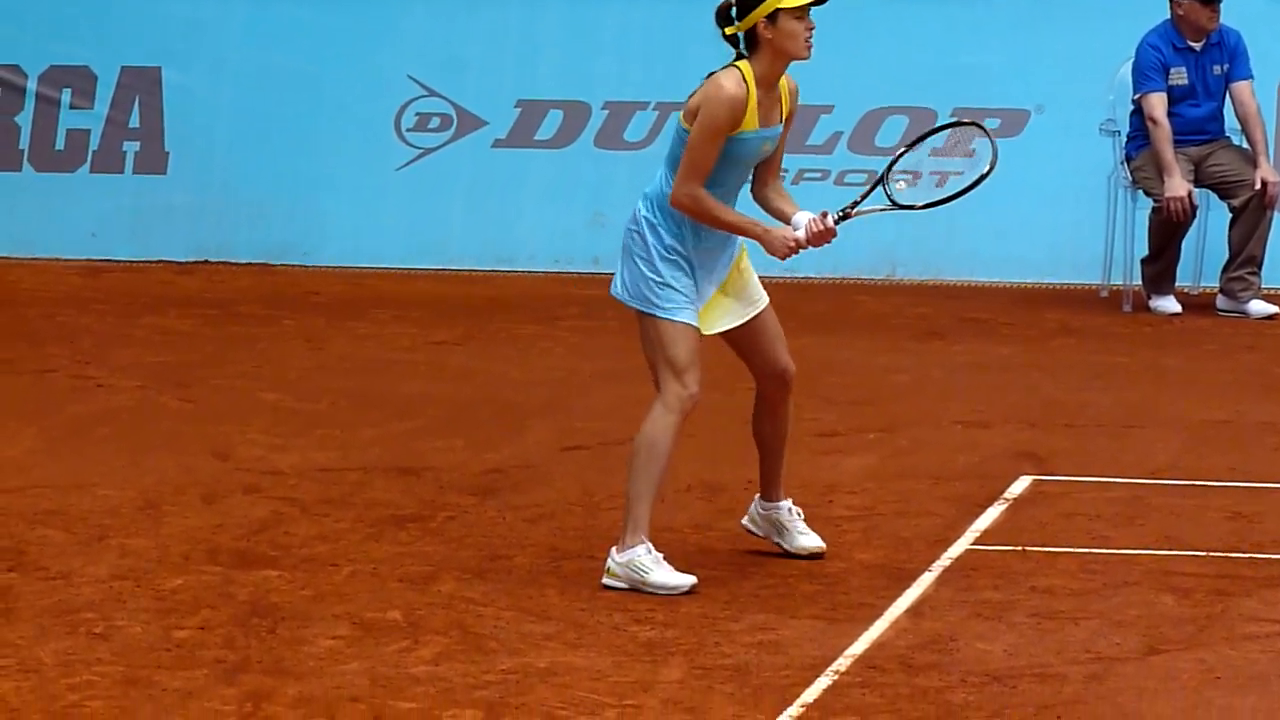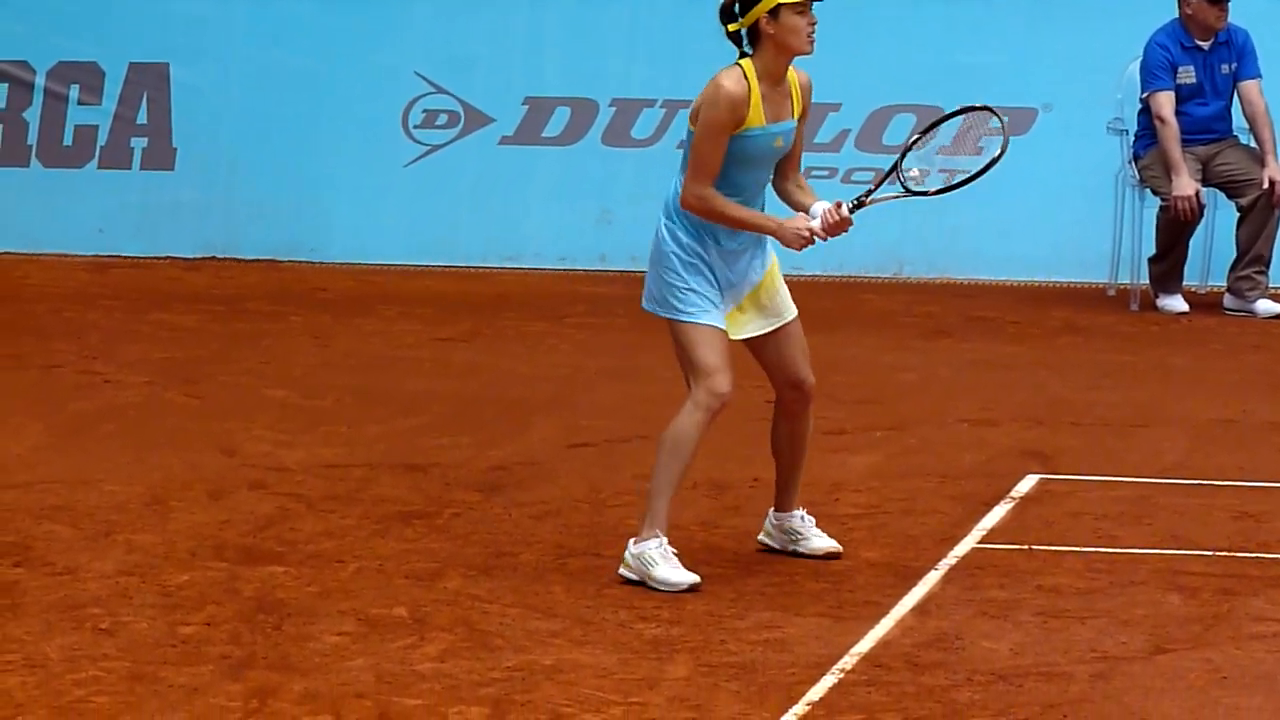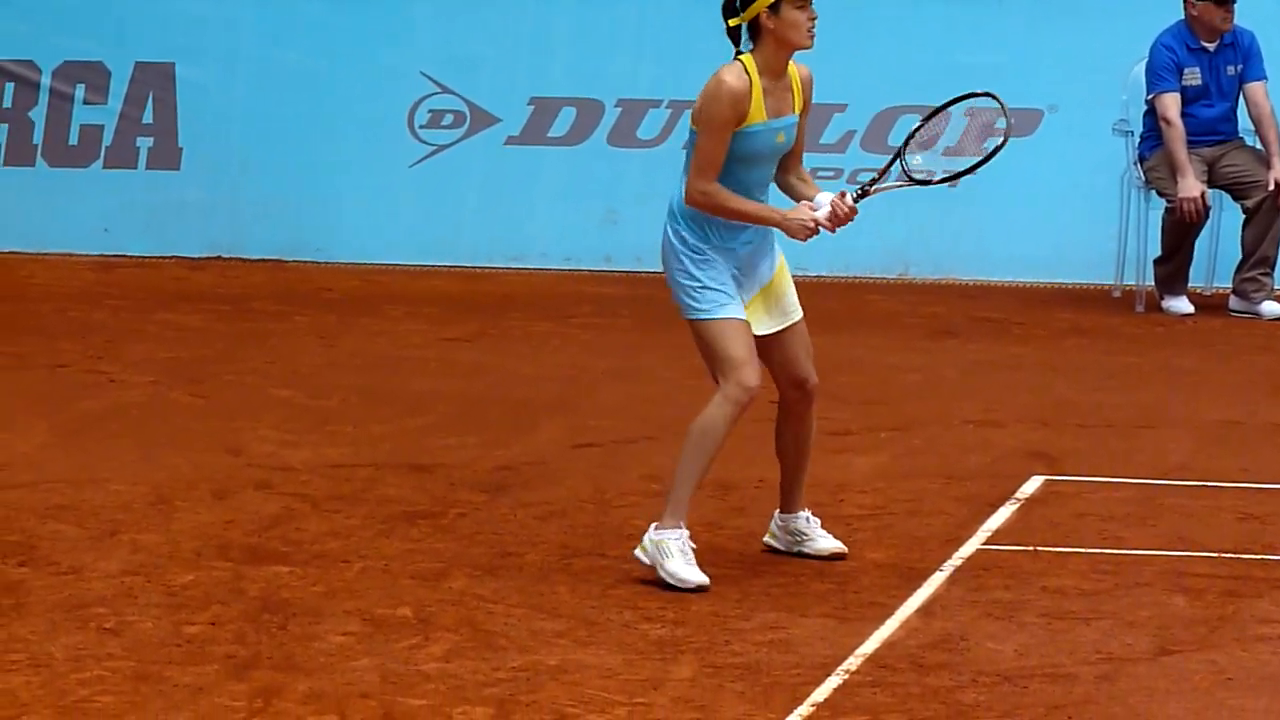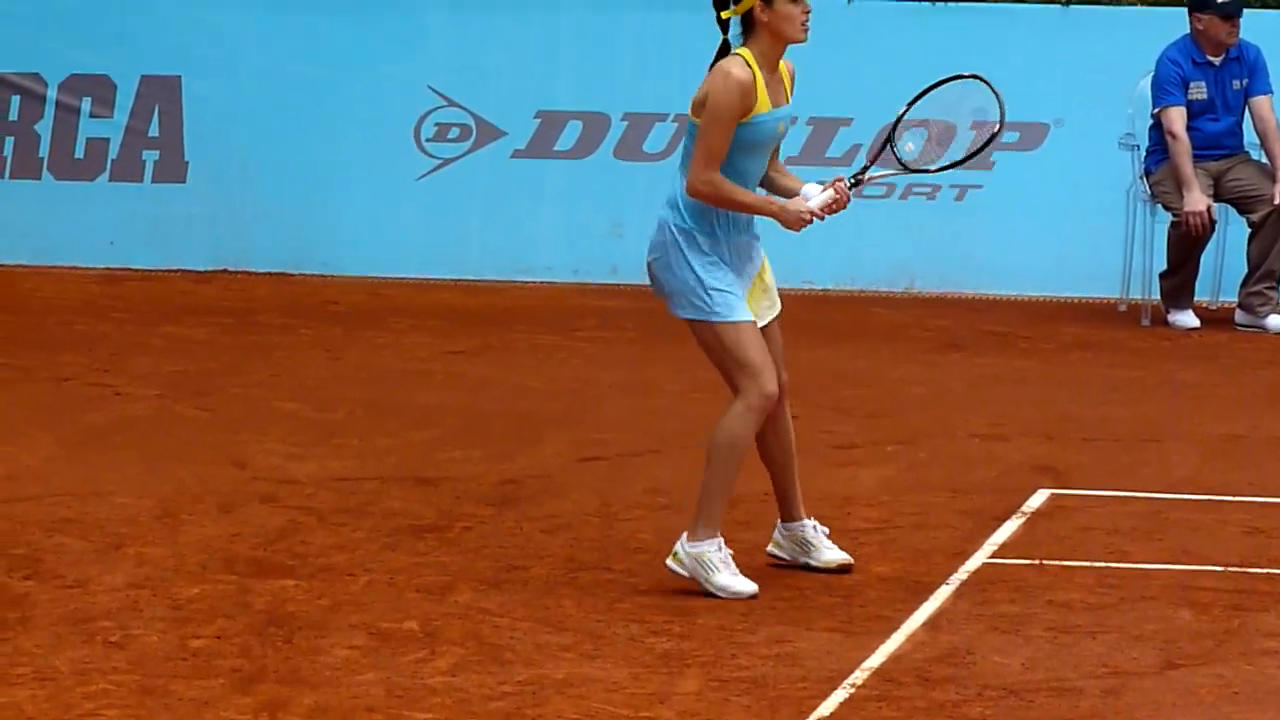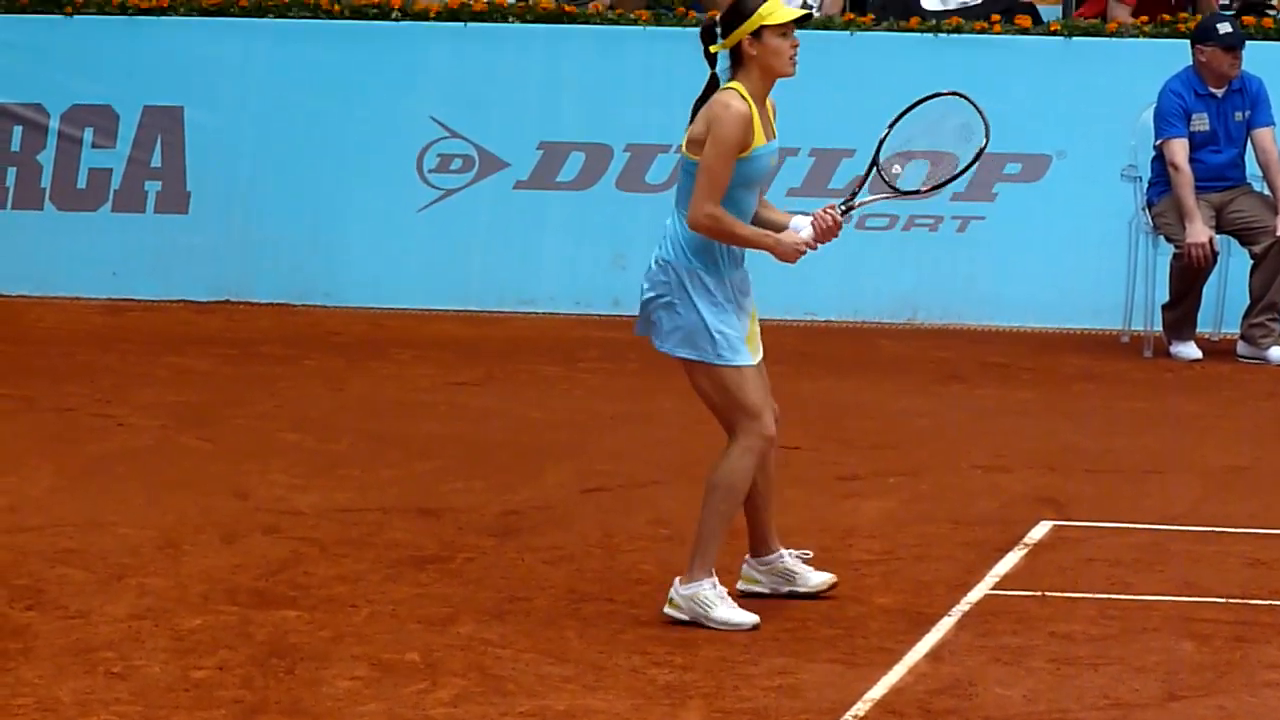
dt=0.1s
person 1, frame 1
left shoulder: (785, 91)
right shoulder: (729, 90)
right elbow: (684, 194)
left wrist: (800, 221)
right wrist: (763, 234)
left hip: (716, 248)
right hip: (665, 244)
left knee: (779, 375)
right knee: (680, 392)
left ankle: (771, 507)
right ankle: (631, 551)
person 1, frame 2
left shoulder: (798, 86)
right shoulder: (730, 90)
right elbow: (695, 195)
left wrist: (818, 209)
right wrist: (777, 228)
left hip: (749, 256)
right hip: (692, 254)
left knee: (798, 387)
right knee: (713, 391)
left ankle: (785, 519)
right ankle: (647, 544)
person 1, frame 3
left shoulder: (799, 80)
right shoulder: (731, 85)
right elbow: (699, 191)
left wrist: (821, 201)
right wrist: (783, 219)
left hip: (756, 251)
right hip: (702, 249)
left knee: (801, 385)
right knee: (741, 383)
left ankle: (790, 520)
right ankle: (668, 532)
person 1, frame 4
left shoulder: (781, 73)
right shoulder: (734, 78)
right elbow: (701, 180)
left wrist: (812, 193)
right wrist: (781, 211)
left hip: (735, 248)
right hip: (695, 247)
left knee: (777, 388)
right knee: (758, 389)
left ankle: (794, 527)
right ankle: (699, 543)
person 1, frame 5
left shoulder: (761, 106)
right shoulder: (731, 110)
right elbow: (703, 216)
left wrist: (800, 222)
right wrist: (773, 243)
left hip: (724, 283)
right hip: (694, 285)
left knee: (756, 428)
right knee: (757, 431)
left ankle: (764, 560)
right ankle: (694, 584)
person 2, frame 1
left shoulder: (1231, 41)
right shoulder: (1154, 46)
left elbow: (1247, 105)
right elbow: (1156, 117)
right wrist: (1172, 176)
left hip: (1213, 145)
right hip: (1156, 147)
right knee: (1177, 202)
left ankle: (1238, 291)
right ankle: (1159, 289)
person 2, frame 2
left shoulder: (1239, 40)
right shoulder: (1161, 46)
left elbow: (1254, 103)
right elbow: (1163, 116)
right wrist: (1180, 176)
left hip: (1220, 144)
right hip: (1163, 147)
right knee: (1185, 202)
left ankle: (1245, 290)
right ankle: (1167, 288)
person 2, frame 3
left shoulder: (1245, 42)
right shoulder: (1167, 47)
right elbow: (1169, 117)
right wrist: (1185, 177)
left hip: (1226, 146)
right hip: (1169, 148)
right knee: (1190, 203)
left ankle: (1250, 292)
right ankle: (1172, 289)
person 2, frame 4
left shoulder: (1250, 56)
right shoulder: (1173, 61)
right elbow: (1175, 132)
right wrist: (1191, 191)
left hip: (1232, 161)
right hip: (1175, 163)
right knee: (1195, 217)
right ankle: (1177, 304)
person 2, frame 5
right shoulder: (1175, 93)
right elbow: (1177, 163)
right wrist: (1193, 223)
left hip: (1234, 192)
right hip: (1176, 193)
right knee: (1196, 247)
right ankle: (1180, 335)
